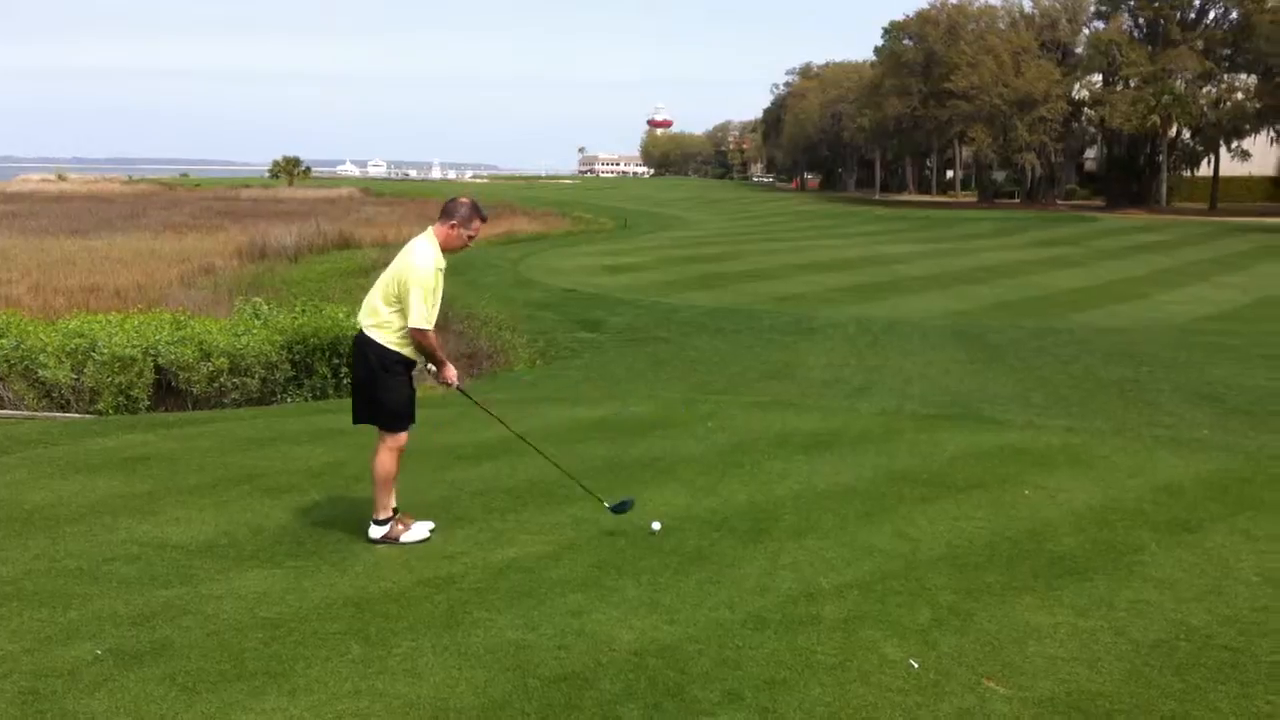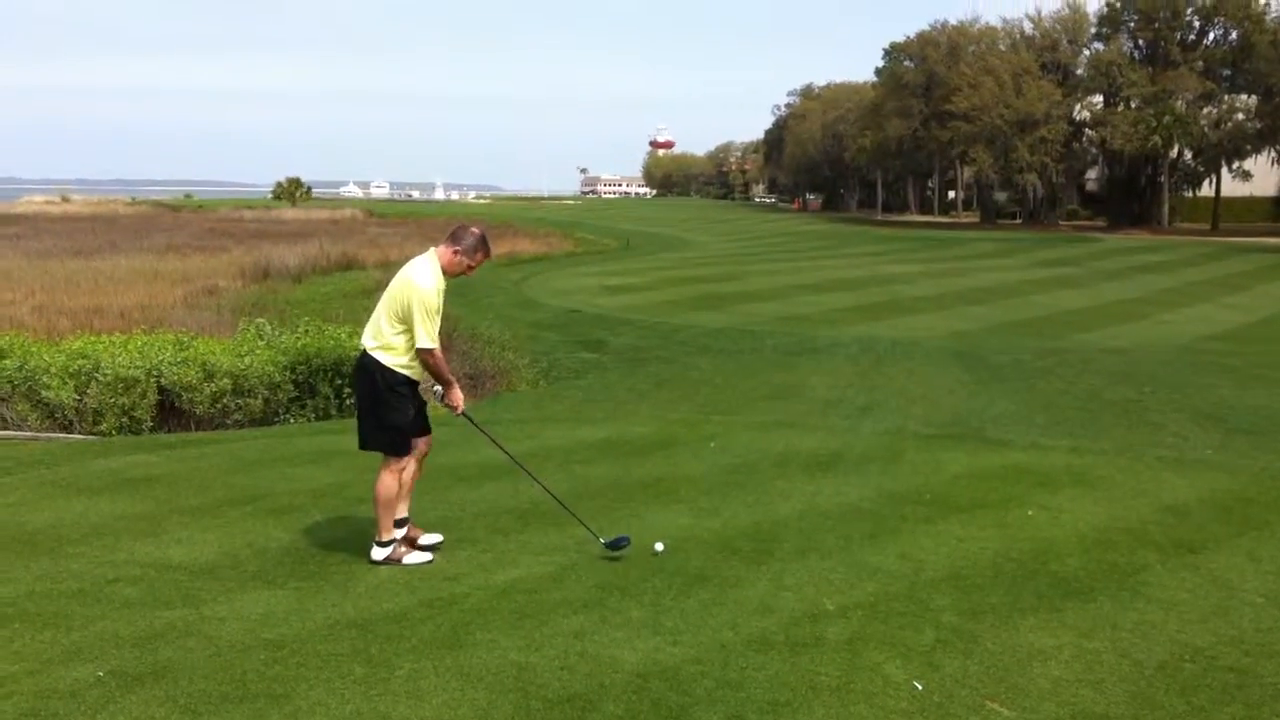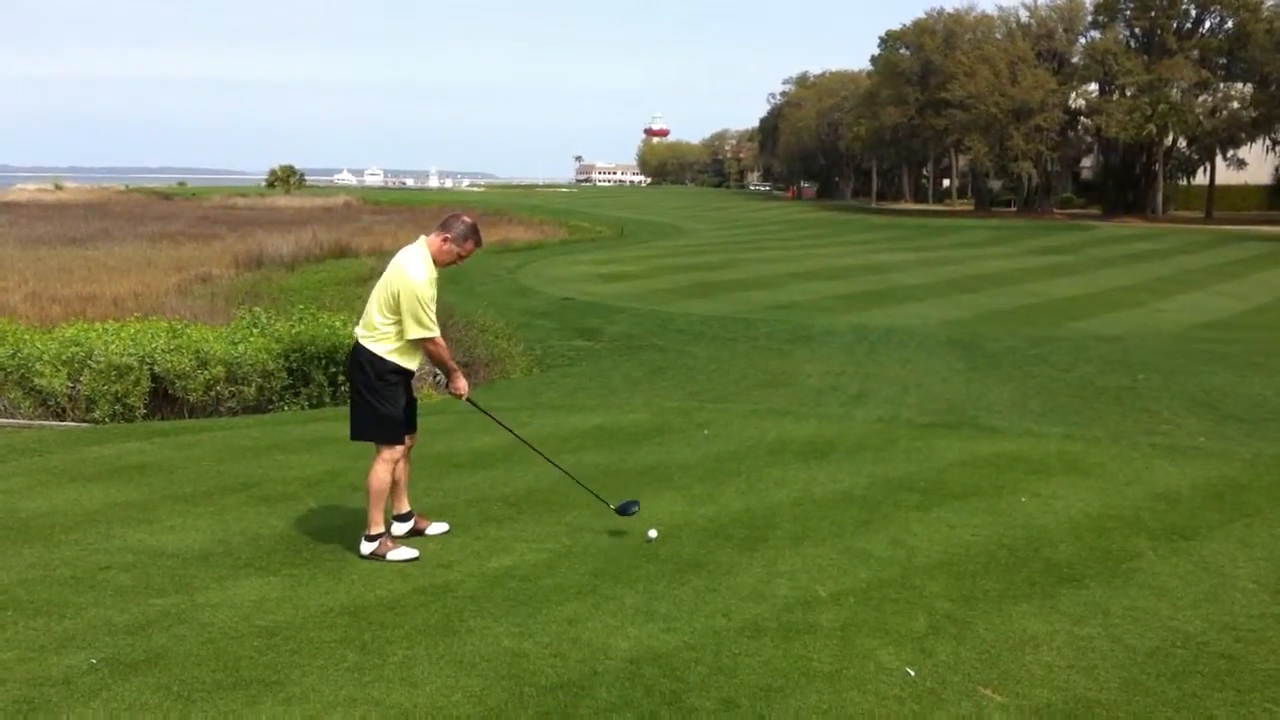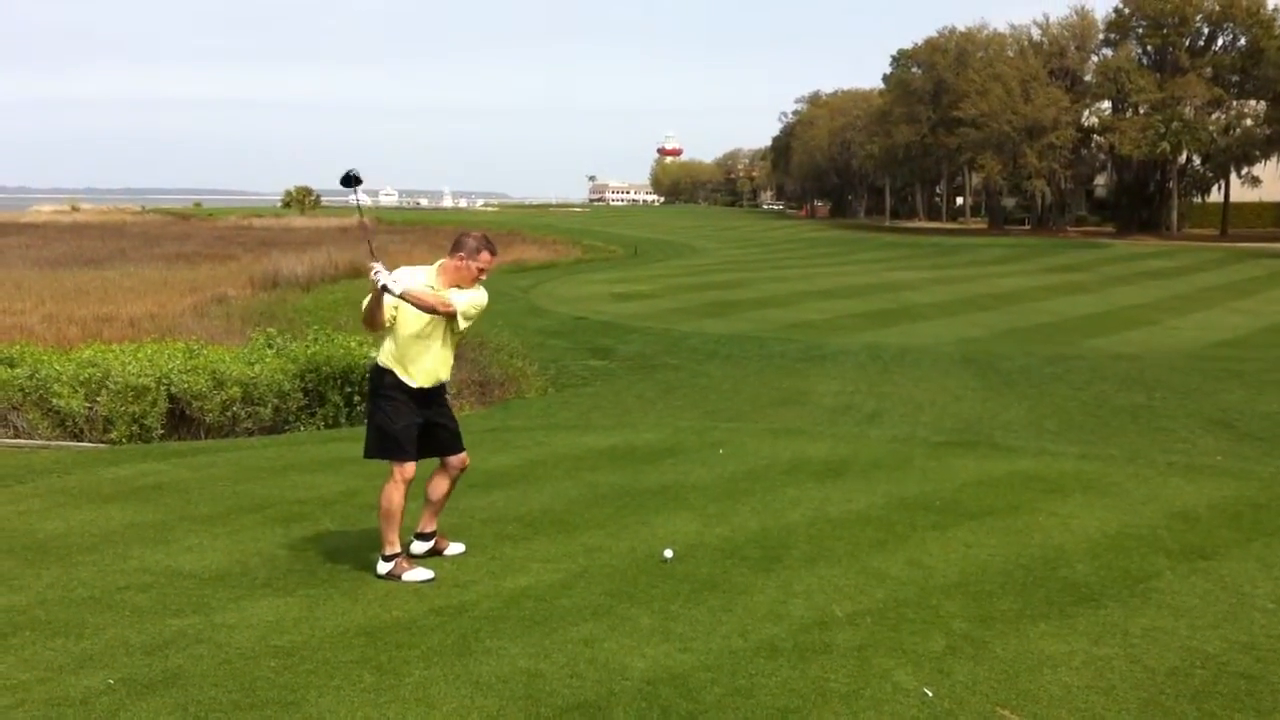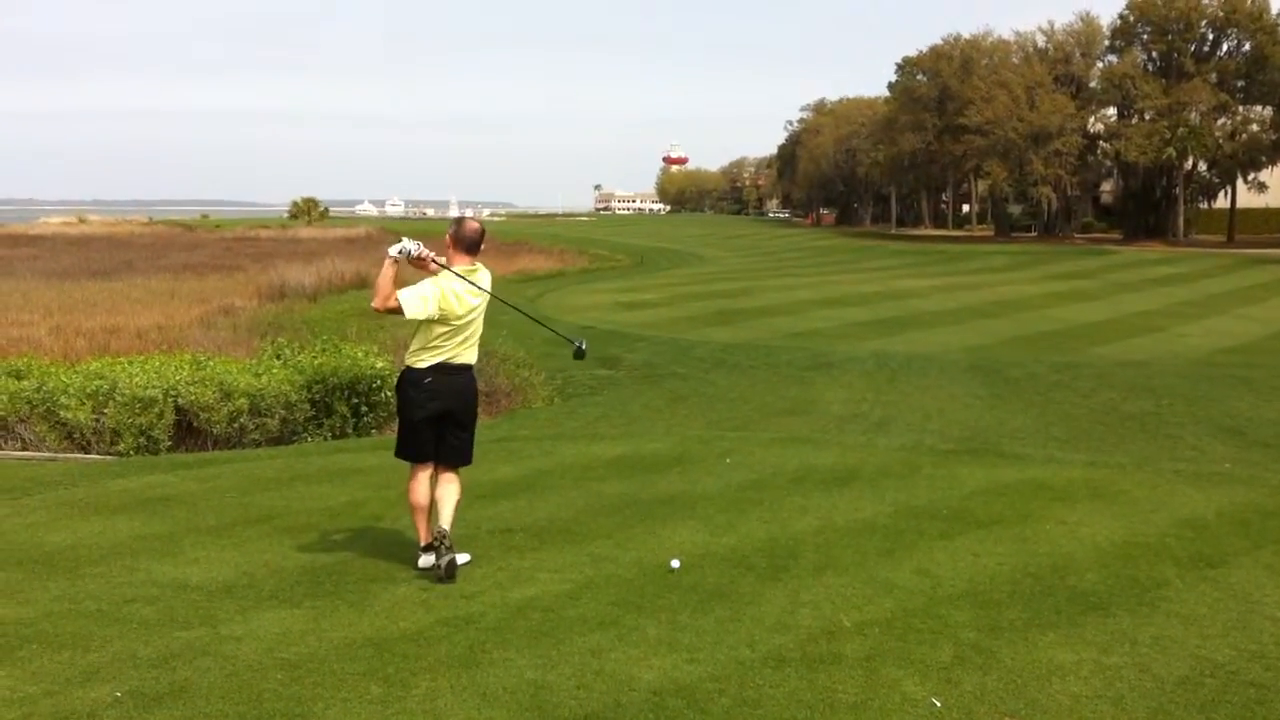
dt=1s
person 1, frame 1
left shoulder: (427, 248)
right shoulder: (424, 263)
left elbow: (420, 323)
right elbow: (420, 332)
left wrist: (437, 360)
right wrist: (442, 364)
left hip: (388, 350)
right hip: (382, 353)
left knee: (392, 436)
right knee: (394, 439)
left ankle: (389, 512)
right ankle: (381, 523)
person 1, frame 2
left shoulder: (427, 267)
right shoulder: (426, 283)
left elbow: (427, 341)
right elbow: (428, 350)
left wrist: (445, 381)
right wrist: (450, 385)
left hip: (396, 371)
right hip: (385, 373)
left knee: (420, 443)
right knee: (396, 460)
left ankle: (400, 524)
right ankle: (385, 544)
person 1, frame 3
left shoulder: (419, 255)
right shoulder: (415, 275)
left elbow: (430, 329)
right elbow: (429, 339)
left wrist: (445, 368)
right wrist: (455, 374)
left hip: (392, 363)
right hip: (377, 365)
left knee: (405, 441)
right knee: (389, 450)
left ankle: (403, 517)
right ankle: (374, 537)
person 1, frame 4
left shoulder: (476, 297)
right shoulder: (406, 275)
left elbow: (442, 305)
right elbow: (373, 324)
left wrist: (397, 288)
right wrist: (378, 292)
left hip: (431, 390)
right hip: (393, 386)
left knee: (456, 461)
right knee: (403, 470)
left ankle: (425, 535)
right ankle: (390, 557)
person 1, frame 5
left shoulder: (437, 290)
right shoulder: (482, 278)
left elbow: (381, 303)
right elbow: (442, 268)
left wrist: (394, 256)
right wrist: (423, 256)
left hip: (421, 383)
right hip: (461, 383)
left knee: (421, 467)
right knee: (448, 469)
left ankle: (427, 547)
right ankle: (444, 531)
